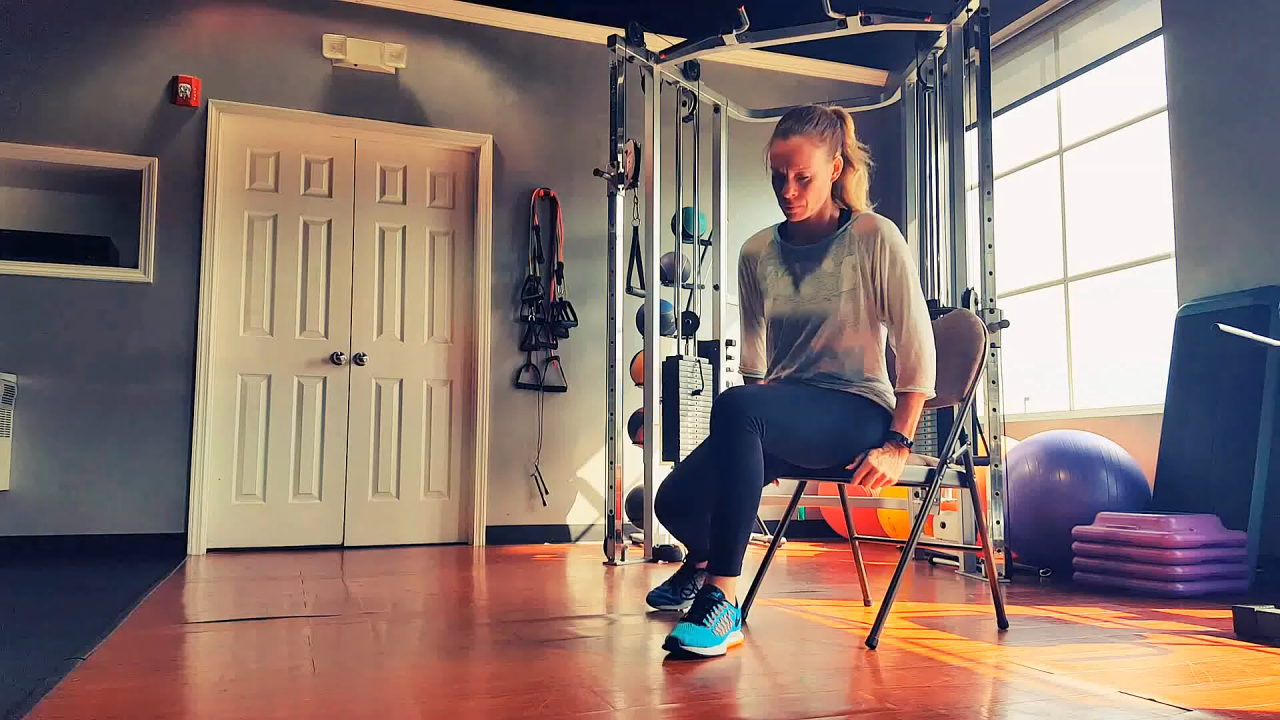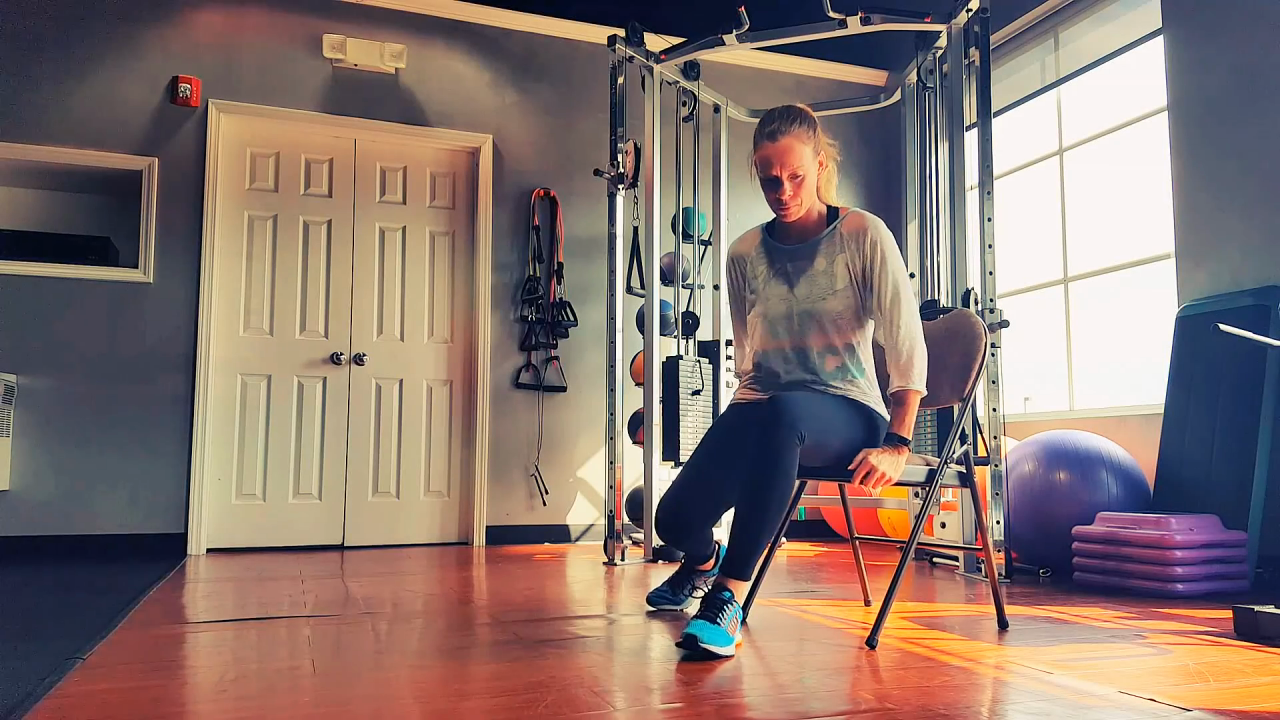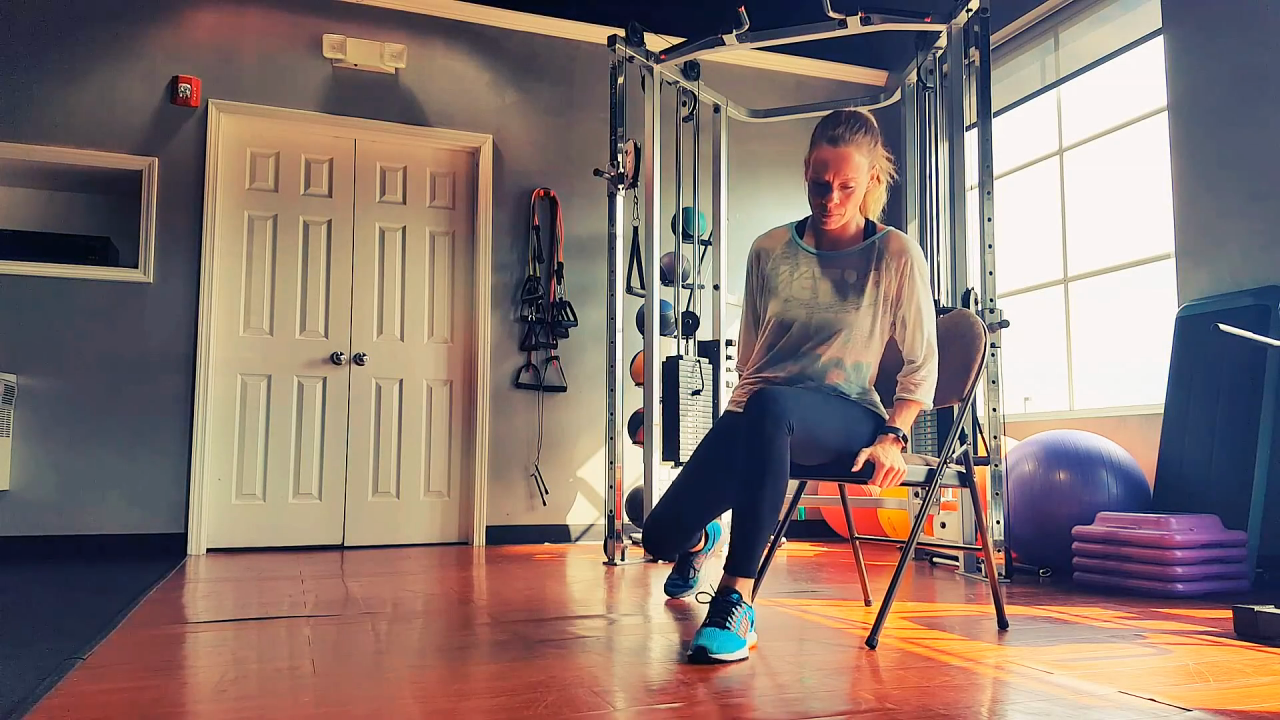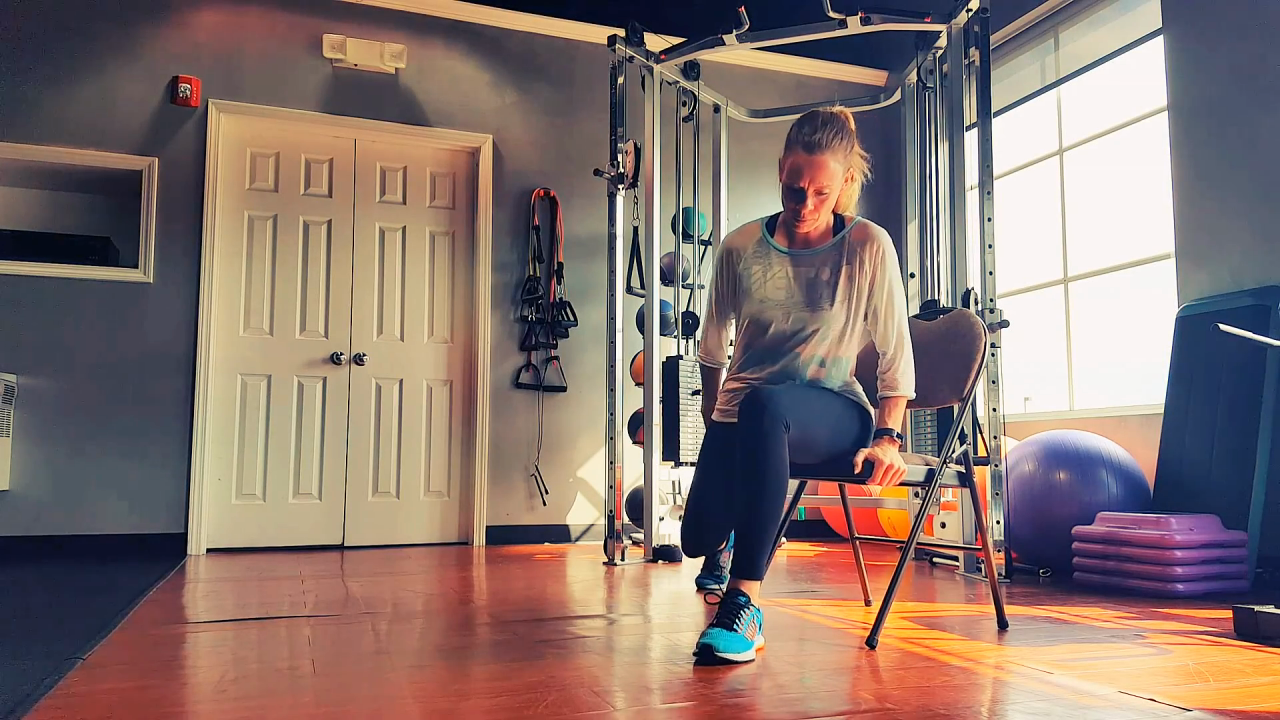
dt=0.5s
person 1, frame 1
left shoulder: (876, 238)
right shoulder: (757, 253)
left elbow: (916, 348)
left wrist: (898, 443)
right wrist: (762, 434)
left hip: (856, 414)
right hip: (780, 415)
left knee: (736, 405)
right knee: (674, 503)
left ankle: (721, 601)
right ankle: (705, 560)
person 1, frame 2
left shoulder: (864, 235)
right shoulder: (744, 253)
left elbow: (906, 344)
left wrist: (897, 443)
right wrist: (745, 434)
left hip: (845, 411)
right hip: (760, 405)
left knee: (783, 413)
right knee: (676, 518)
left ankle: (728, 598)
right ankle: (705, 562)
person 1, frame 3
left shoulder: (897, 255)
right shoulder: (769, 250)
left elbow: (921, 363)
left wrist: (893, 434)
right wrist: (744, 406)
left hip: (844, 416)
right hip: (754, 412)
left knee: (769, 407)
right knee: (662, 535)
left ankle: (737, 600)
right ankle: (702, 541)
person 1, frame 4
left shoulder: (868, 247)
right shoulder: (740, 247)
left elbow: (896, 354)
right elbow: (713, 339)
left wrist: (887, 436)
right wrist: (710, 410)
left hip: (831, 411)
right hip: (739, 413)
left knee: (764, 407)
right knee: (696, 538)
left ankle: (743, 603)
right ankle: (727, 540)
